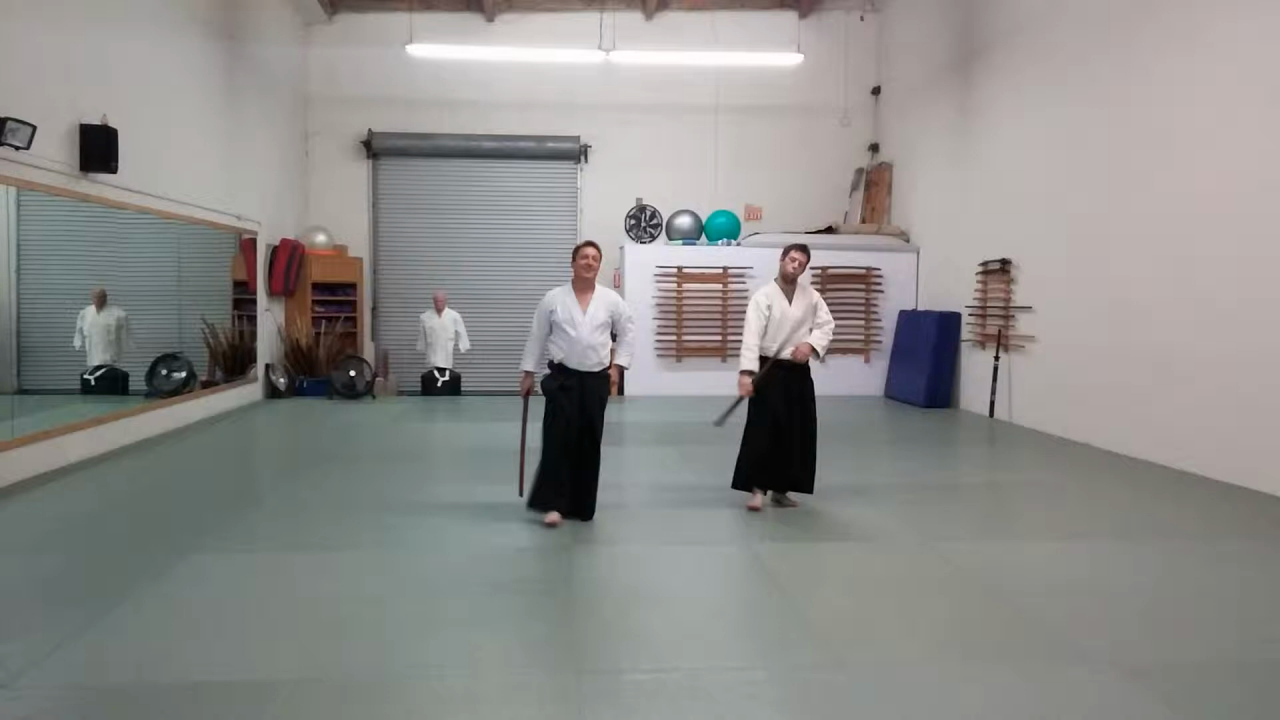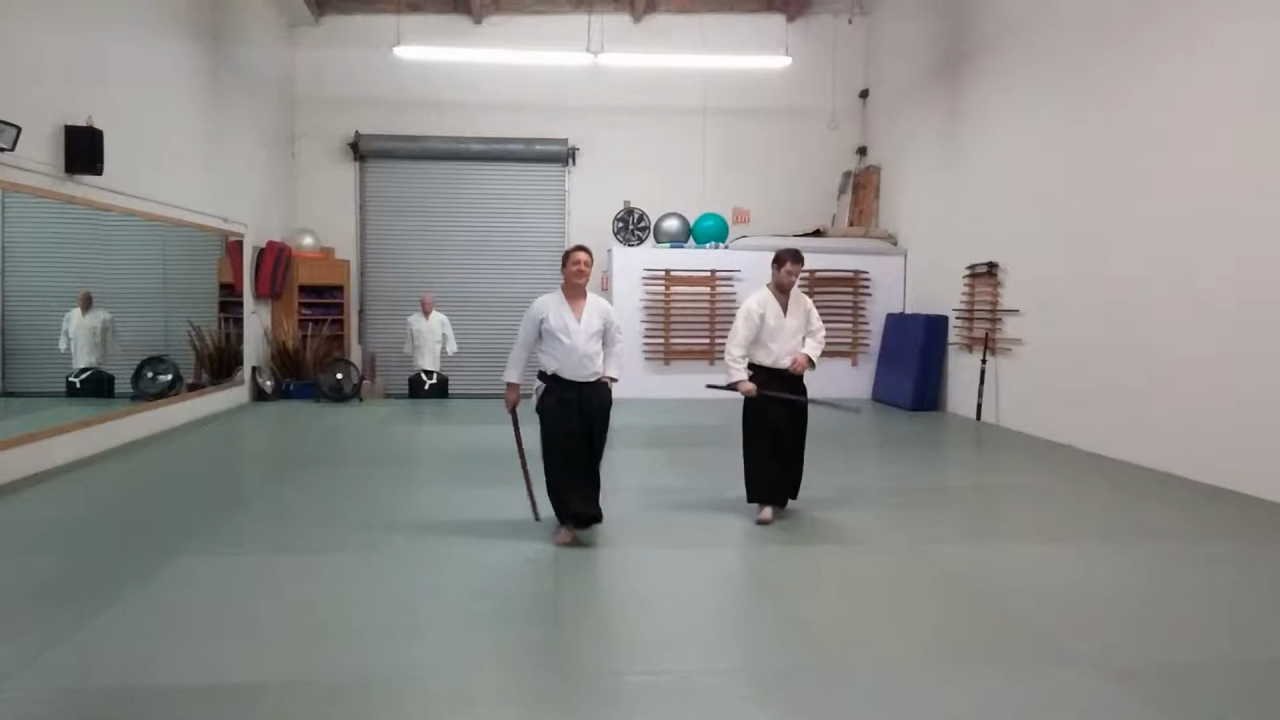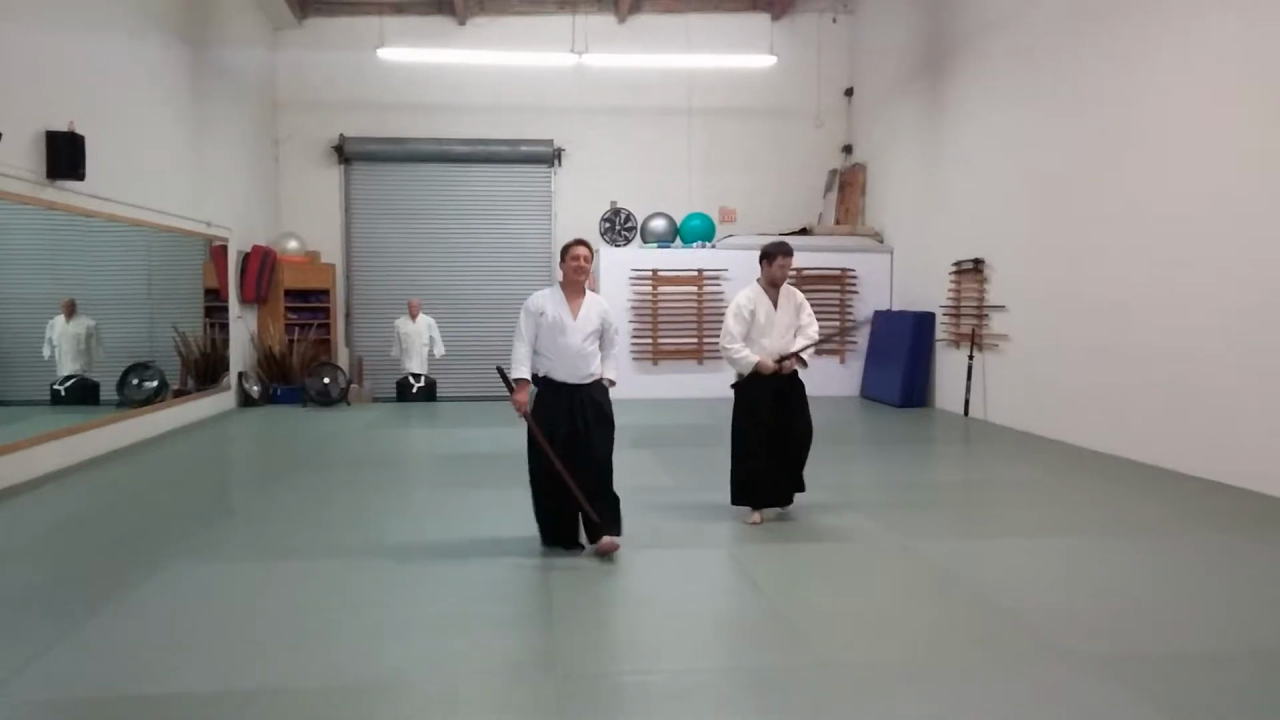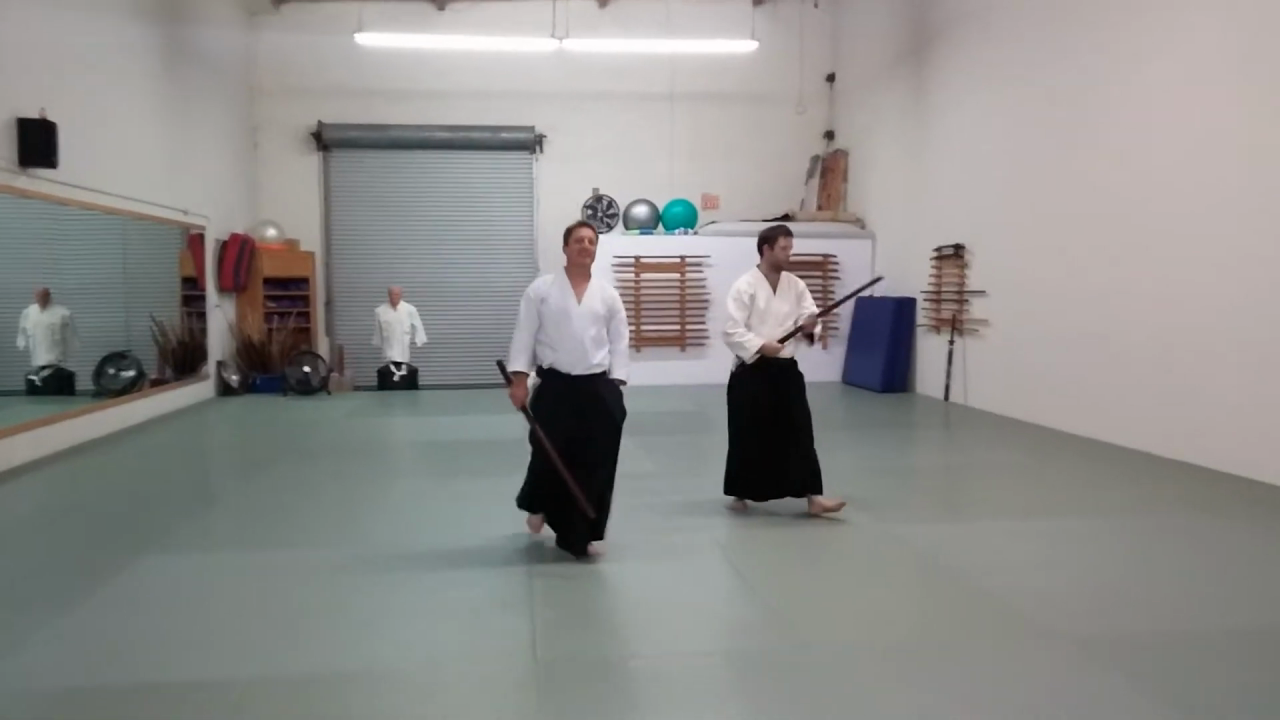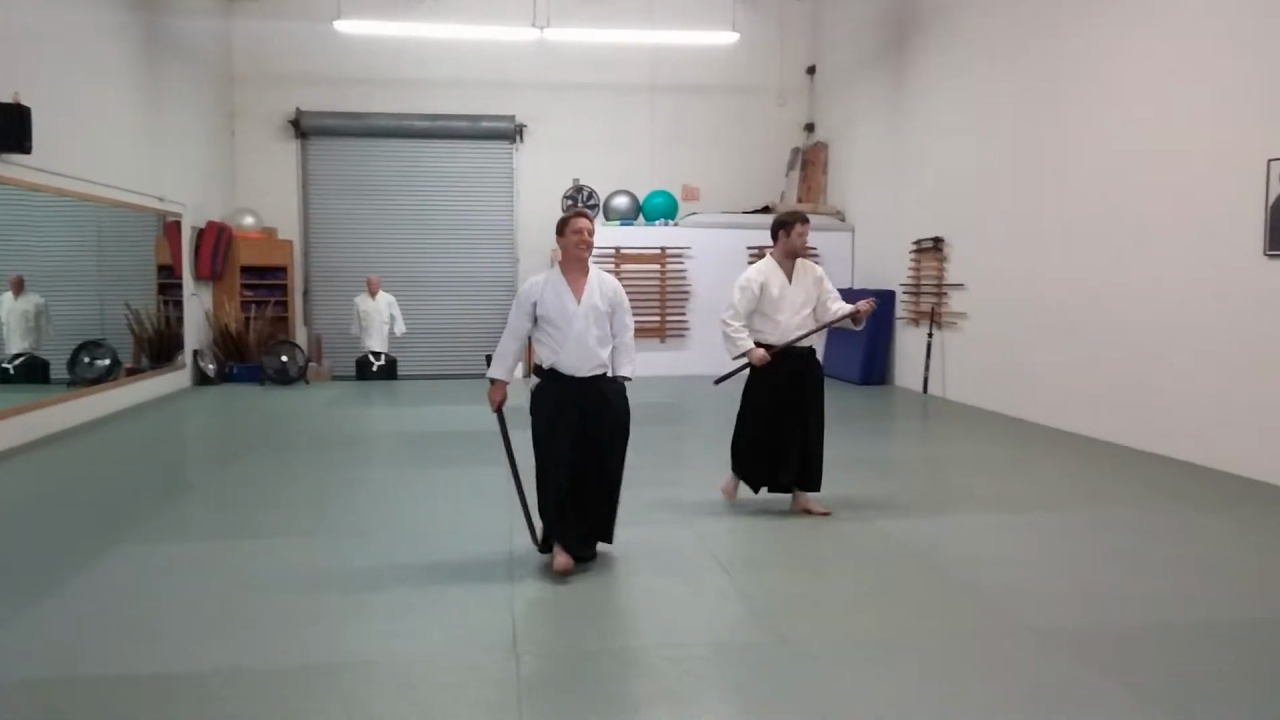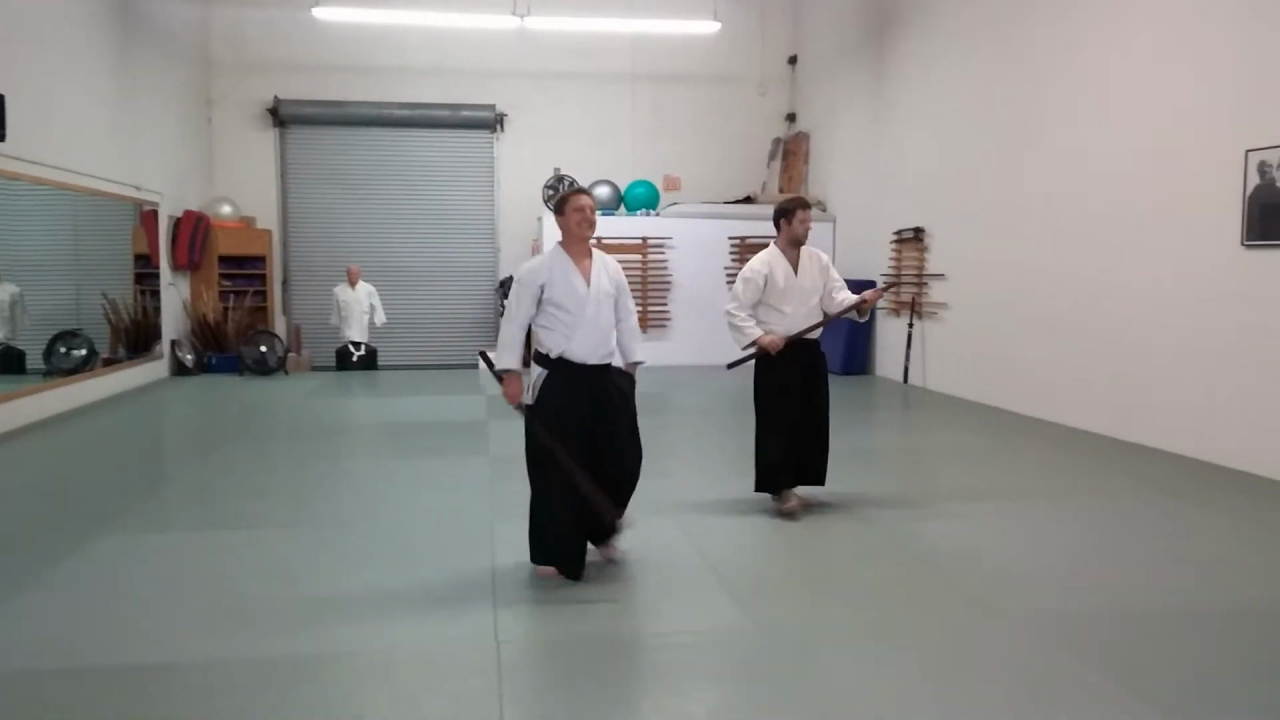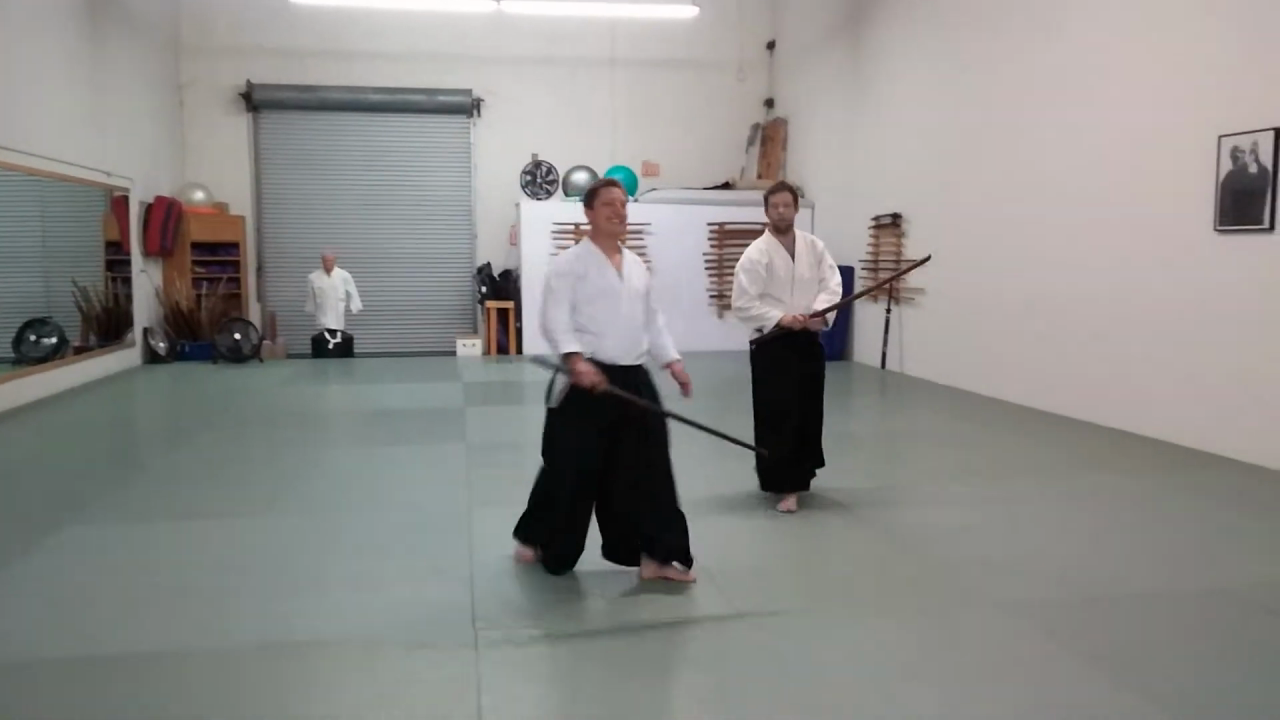
dt=0.3s
person 1, frame 1
left shoulder: (611, 300)
right shoulder: (553, 299)
left elbow: (627, 333)
right elbow: (538, 337)
left wrist: (617, 365)
right wrist: (528, 372)
left hip: (595, 380)
right hip: (562, 378)
left knee: (589, 444)
right knee: (558, 440)
left ankle: (581, 505)
right ankle: (553, 504)
person 1, frame 2
left shoulder: (602, 308)
right shoulder: (542, 306)
left elbow: (614, 343)
right elbow: (523, 346)
left wrist: (608, 376)
right wrist: (513, 385)
left hip: (593, 391)
right hip: (557, 390)
left knee: (589, 455)
right knee: (562, 455)
left ankle: (579, 511)
right ankle: (572, 519)
person 1, frame 3
left shoulder: (600, 307)
right shoulder: (538, 302)
left elbow: (610, 347)
right elbow: (522, 345)
left wrist: (606, 379)
right wrist: (522, 386)
left hip: (590, 394)
right hip: (550, 394)
left knee: (596, 463)
right knee: (550, 467)
left ankle: (601, 531)
right ankle: (558, 533)
person 1, frame 4
left shoulder: (607, 294)
right shoulder: (541, 289)
left elbow: (619, 340)
right elbow: (524, 335)
left wrist: (616, 382)
right wrist: (519, 378)
left hip: (597, 388)
right hip: (555, 386)
left knee: (595, 464)
right knee: (549, 458)
left ankle: (581, 536)
right ankle: (539, 506)
person 1, frame 5
left shoulder: (610, 286)
right shoulder: (537, 287)
left elbow: (624, 336)
right elbow: (514, 335)
left wrist: (620, 380)
right wrist: (499, 380)
left hip: (599, 389)
right hip: (555, 390)
left knee: (602, 469)
right knee: (558, 471)
left ankle: (581, 537)
right ankle: (562, 545)
person 1, frame 6
left shoulder: (611, 268)
right shoulder: (537, 269)
left elbow: (626, 320)
right elbow: (514, 323)
left wrist: (631, 364)
right wrist: (511, 372)
left hip: (604, 378)
right hip: (558, 381)
left knee: (620, 460)
right knee: (557, 471)
left ankle: (599, 530)
right ankle: (554, 554)
person 1, frame 7
left shoulder: (637, 265)
right shoulder: (569, 263)
left elbow: (652, 319)
right elbow: (554, 319)
left wrist: (671, 361)
right wrist: (575, 360)
left hip: (633, 380)
right hip: (587, 384)
left knee: (648, 470)
right knee: (569, 467)
left ankle: (656, 556)
right ankle: (533, 538)
person 2, frame 1
left shoulder: (812, 296)
right shoulder: (763, 297)
left elbow: (826, 327)
right elbow: (751, 337)
left wrist: (811, 345)
right wrist: (746, 372)
left hip: (799, 374)
right hip: (769, 373)
left knee: (798, 433)
right knee: (763, 431)
left ankle: (781, 488)
right ankle: (758, 488)
person 2, frame 2
left shoulder: (804, 302)
right shoulder: (755, 304)
left elbow: (817, 334)
right elbow: (736, 346)
left wrist: (807, 355)
right wrist: (740, 379)
left hip: (793, 382)
right hip: (763, 381)
left knee: (790, 442)
right knee: (763, 441)
left ankle: (777, 494)
right ankle: (766, 503)
person 2, frame 3
left shoulder: (795, 297)
right shoulder: (744, 300)
left elbow: (809, 330)
right elbow: (729, 344)
left wrist: (798, 356)
right wrist: (757, 363)
left hip: (788, 380)
right hip: (755, 382)
left knee: (797, 439)
right knee: (753, 445)
left ankle: (782, 492)
right ankle: (757, 505)
person 2, frame 4
left shoulder: (795, 286)
right shoulder: (744, 286)
left elbow: (811, 318)
right elbow: (732, 331)
left wrist: (810, 328)
right wrist: (760, 346)
left hip: (786, 371)
right hip: (752, 373)
left knee: (798, 432)
right knee: (749, 436)
left ankle: (813, 497)
right ankle: (741, 493)
person 2, frame 5
left shoulder: (814, 273)
right shoulder: (756, 275)
left elbow: (829, 309)
right elbow: (732, 319)
left wrist: (854, 312)
right wrist: (749, 350)
left hip: (805, 362)
right hip: (769, 362)
left knee: (807, 430)
right knee: (758, 425)
left ankle: (800, 493)
right ankle: (739, 473)
person 2, frame 6
left shoulder: (819, 261)
right shoulder: (760, 265)
left elbow: (835, 298)
right elbow: (736, 310)
left wrist: (861, 302)
right wrist: (759, 336)
left hip: (810, 353)
right hip: (776, 355)
left knee: (809, 423)
right knee: (778, 423)
left ankle: (787, 485)
right ankle: (781, 491)
person 2, frame 7
left shoulder: (814, 246)
right shoulder: (756, 254)
left elbow: (831, 285)
right elbow: (743, 304)
left wrist: (819, 313)
right wrist: (781, 318)
left hip: (807, 342)
right hip: (774, 344)
left knee: (808, 412)
right knee: (779, 416)
left ankle: (788, 472)
right ankle: (786, 487)
